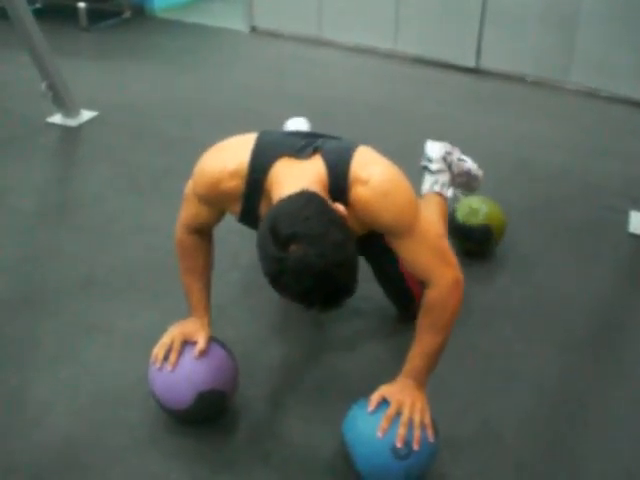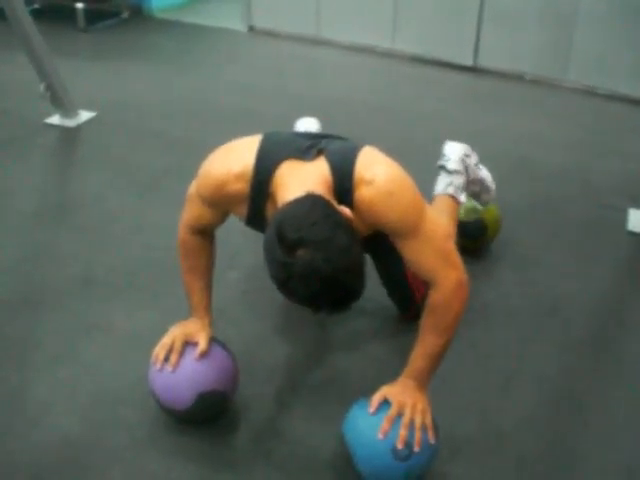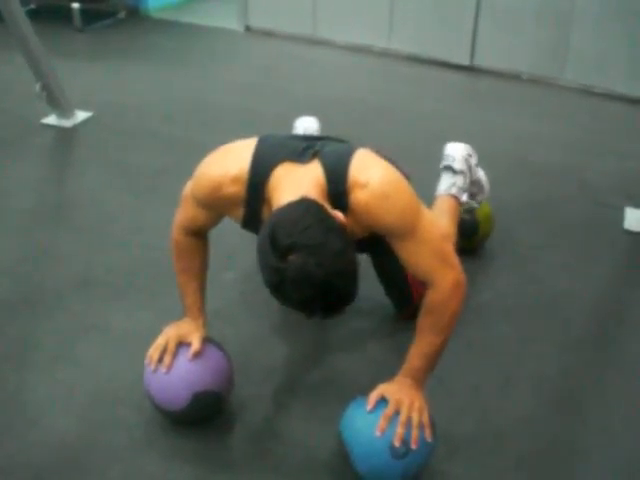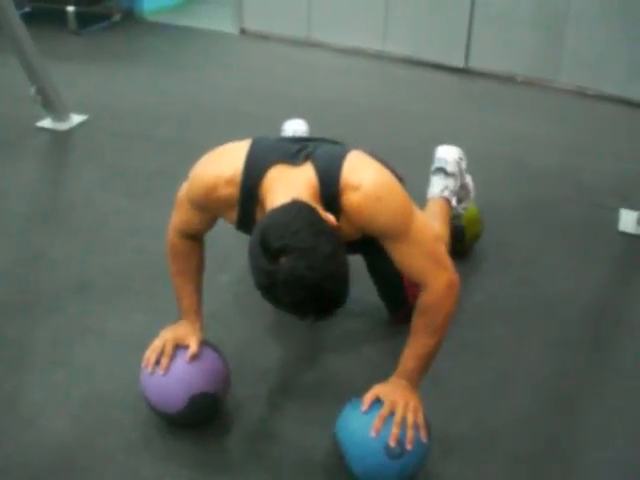
dt=0.2s
person 1, frame 1
left shoulder: (375, 189)
right shoulder: (221, 173)
left elbow: (446, 280)
right elbow: (192, 230)
left wrist: (412, 381)
right wrist: (199, 316)
left hip: (363, 218)
left knee: (417, 300)
left ankle: (438, 174)
person 1, frame 2
left shoulder: (380, 189)
right shoulder: (227, 175)
left elbow: (451, 281)
right elbow: (194, 229)
left wrist: (413, 382)
right wrist: (200, 317)
left hip: (371, 216)
left knee: (418, 304)
left ankle: (453, 174)
person 1, frame 3
left shoulder: (375, 192)
right shoulder: (222, 178)
left elbow: (448, 281)
right elbow: (187, 230)
left wrist: (411, 380)
right wrist: (193, 317)
left hip: (367, 214)
left knee: (415, 303)
left ankle: (455, 176)
person 1, frame 4
left shoulder: (369, 194)
right shoulder: (217, 180)
left elbow: (441, 282)
right elbow: (183, 233)
left wrist: (404, 381)
right wrist: (189, 320)
left hip: (366, 217)
left knee: (409, 304)
left ankle: (445, 181)
